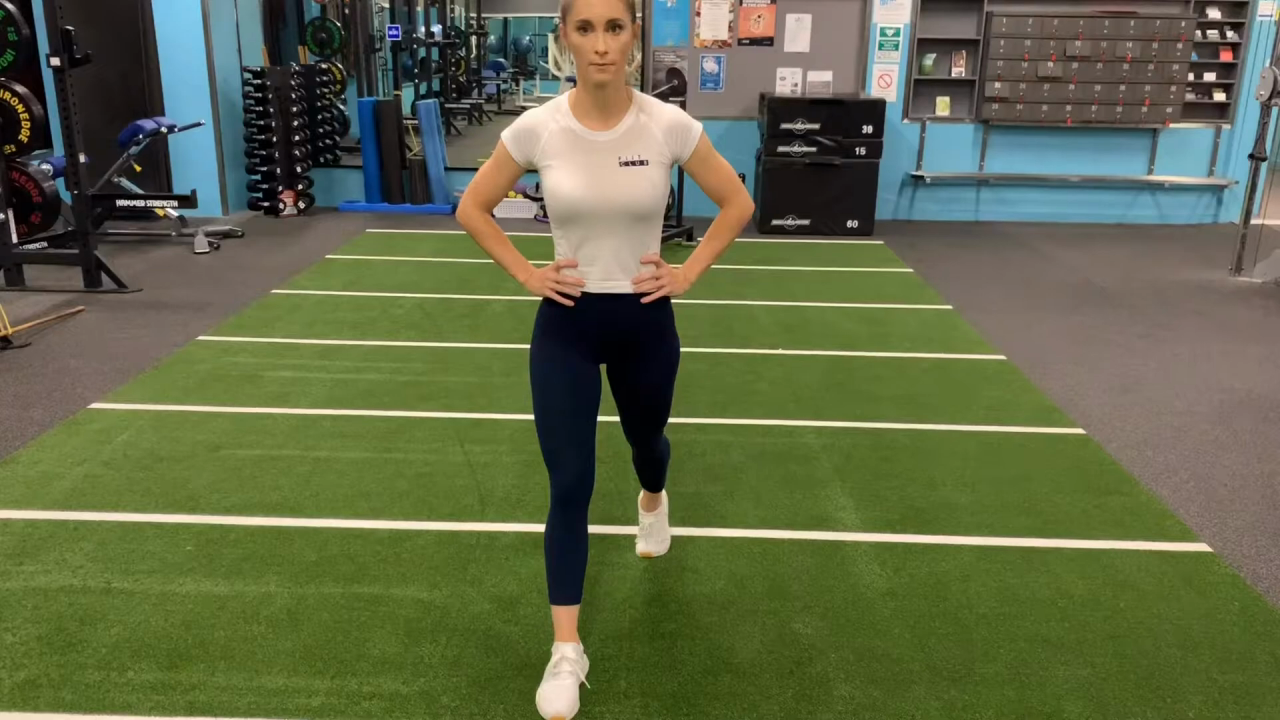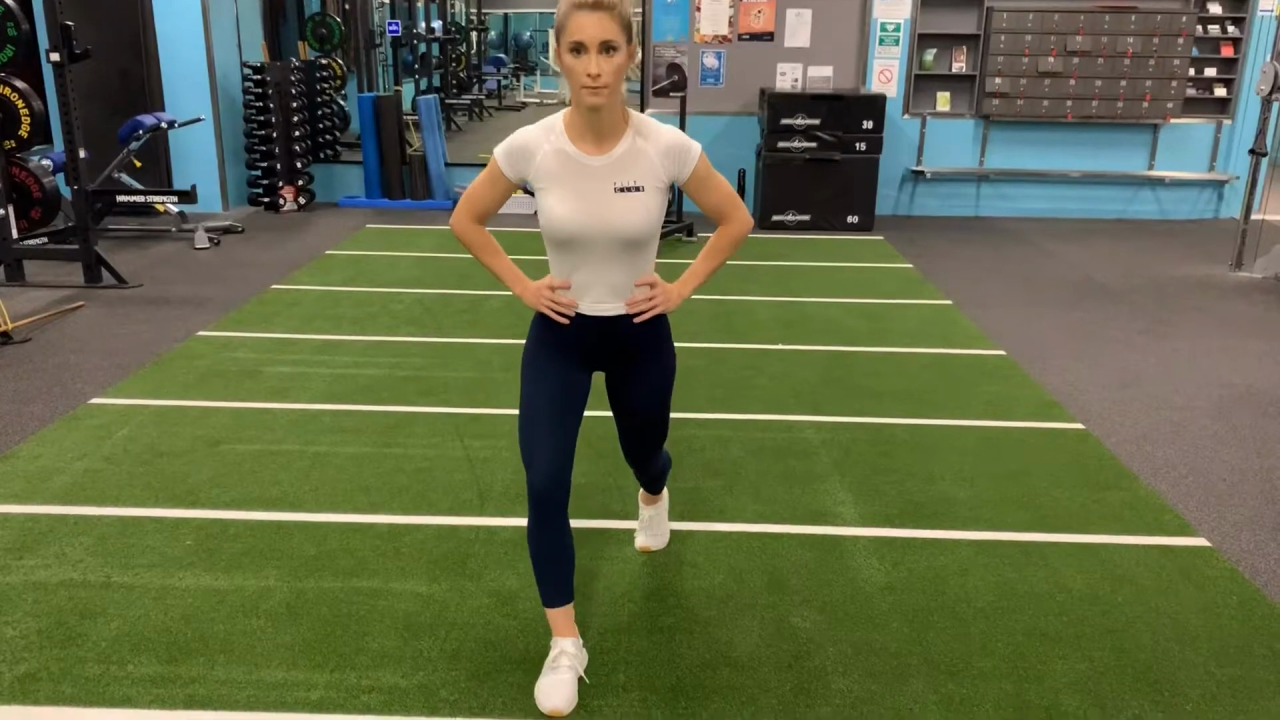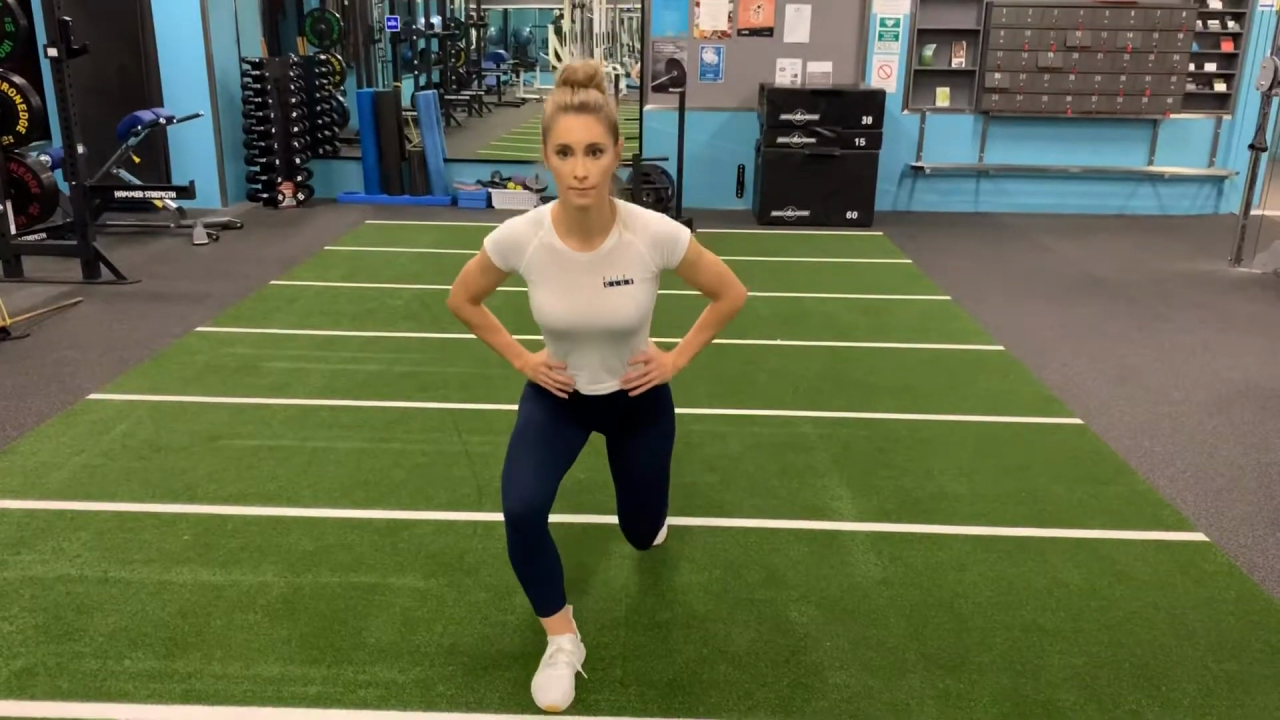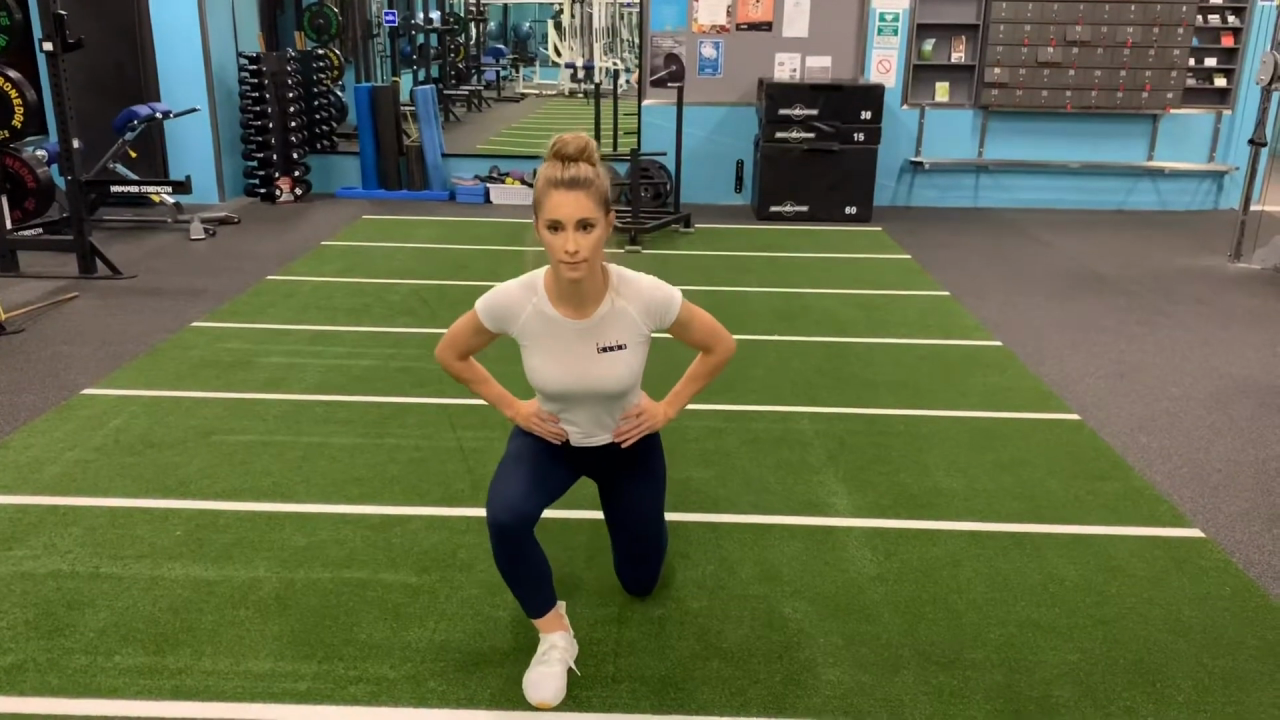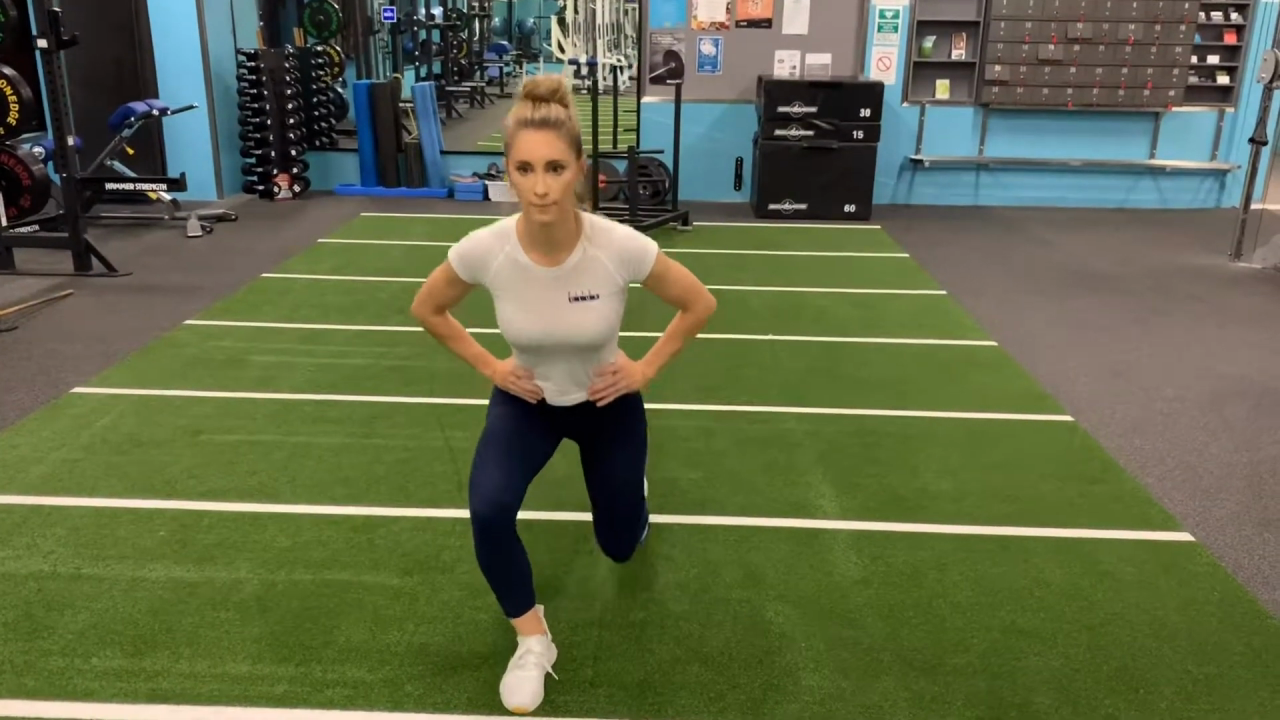
dt=0.5s
person 1, frame 1
left shoulder: (668, 124)
right shoulder: (537, 126)
left elbow: (737, 203)
right elbow: (472, 208)
left wrist: (688, 273)
right wrist: (526, 274)
left hip: (645, 322)
right hip: (567, 324)
left knee: (646, 437)
right knee: (569, 484)
left ankle: (652, 500)
right ankle: (566, 651)
person 1, frame 2
left shoulder: (667, 146)
right shoulder: (529, 145)
left elbow: (736, 222)
right elbow: (466, 222)
left wrist: (682, 288)
right wrist: (522, 287)
left hip: (640, 335)
right hip: (560, 335)
left knee: (644, 454)
right knee: (546, 488)
left ankle: (654, 496)
right ankle: (564, 644)
person 1, frame 3
left shoulder: (655, 233)
right shoulder: (520, 235)
left elbow: (731, 294)
right elbow: (462, 299)
left wrist: (677, 358)
right wrist: (519, 358)
left hip: (637, 398)
right hip: (558, 396)
left knee: (643, 531)
right knee: (522, 511)
left ankle: (650, 508)
right ankle: (562, 641)
person 1, frame 4
left shoulder: (647, 296)
right shoulder: (511, 300)
left elbow: (720, 346)
right elbow: (450, 354)
left wrist: (667, 408)
right wrist: (513, 408)
left hip: (627, 443)
right hip: (550, 438)
left knee: (639, 582)
right knee: (506, 519)
left ankle: (639, 506)
right ankle: (554, 636)
person 1, frame 5
left shoulder: (620, 246)
right shoulder: (483, 249)
left elbow: (699, 305)
right elbow: (427, 309)
left wrist: (646, 369)
right wrist: (488, 366)
left hip: (605, 404)
right hip: (526, 403)
left knee: (619, 545)
right knee: (488, 513)
left ankle: (629, 487)
right ankle: (533, 641)
